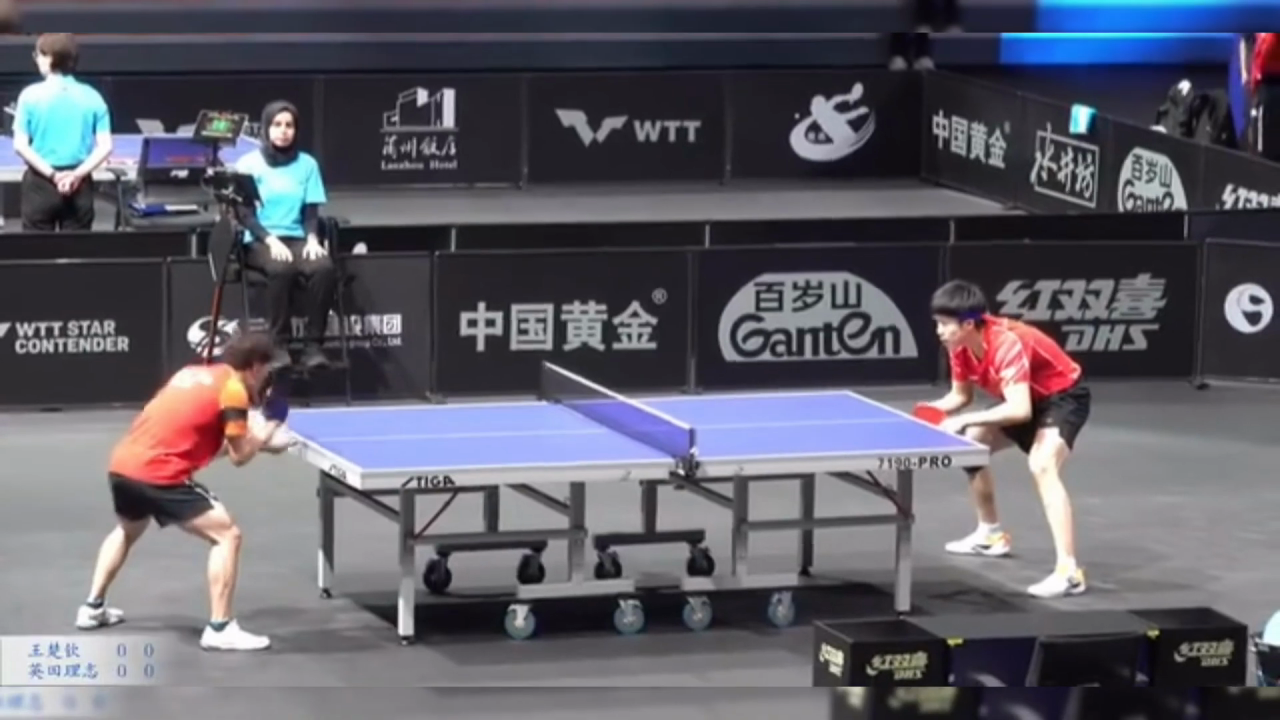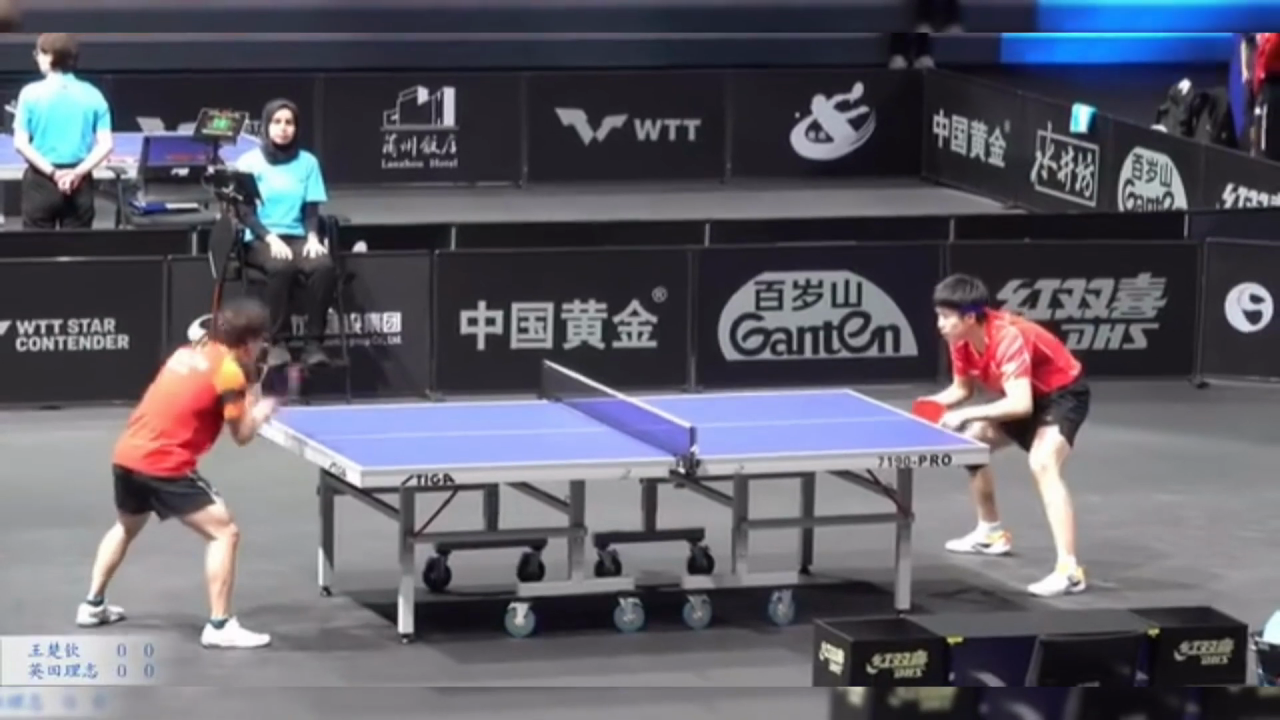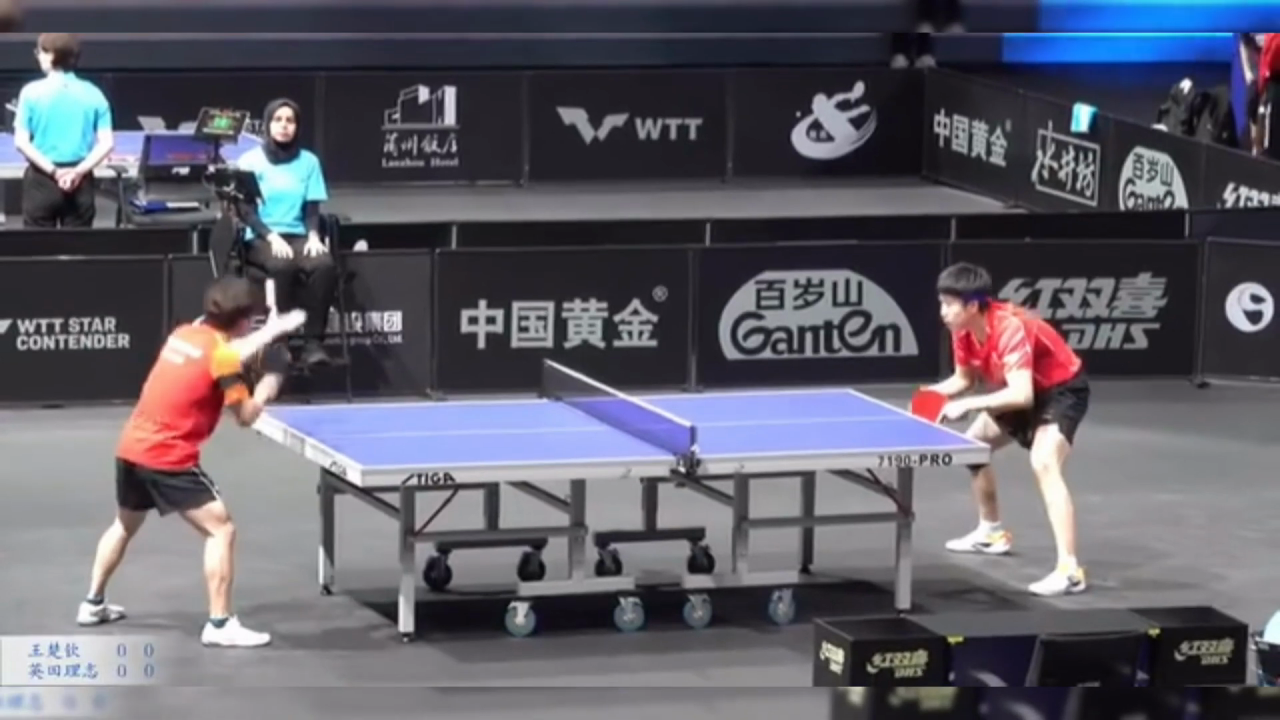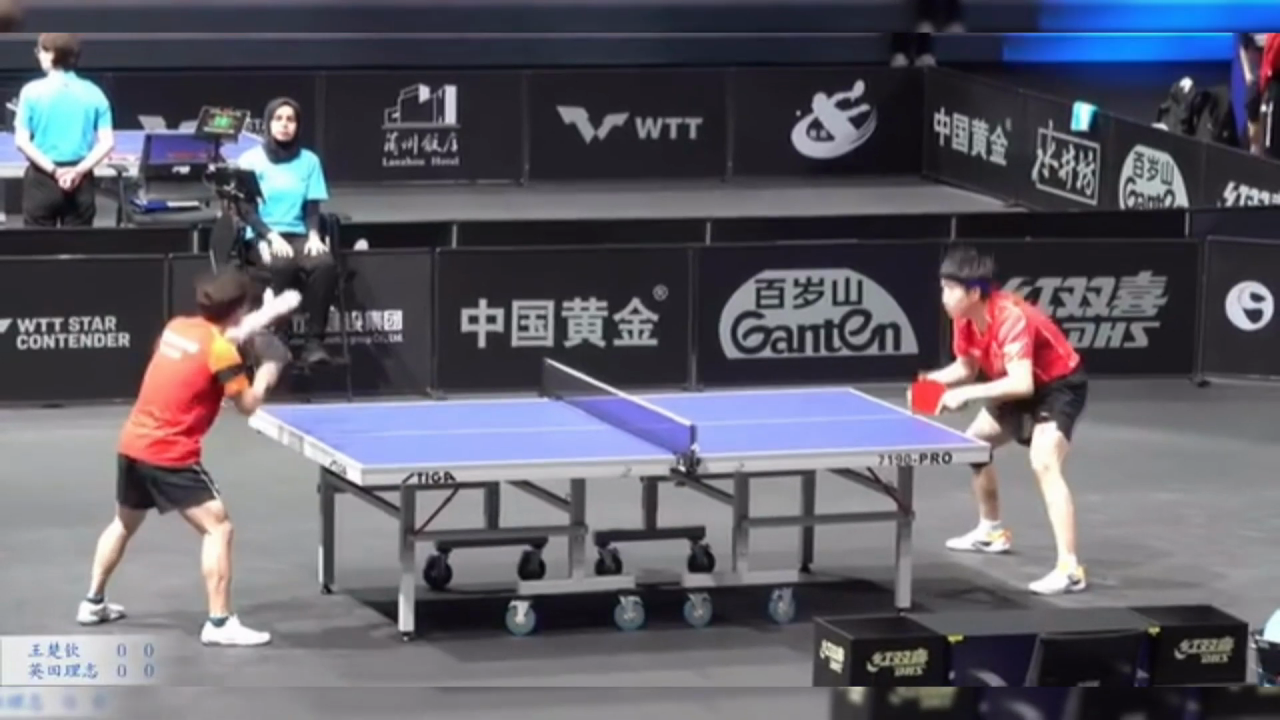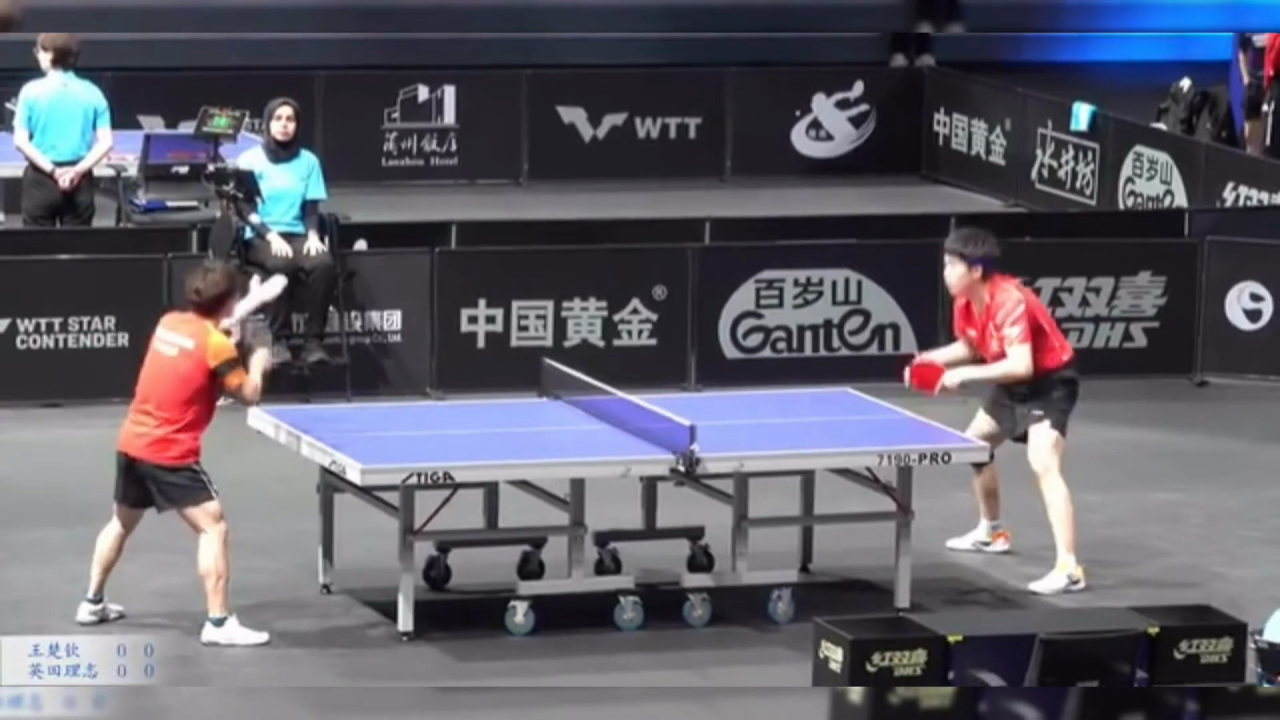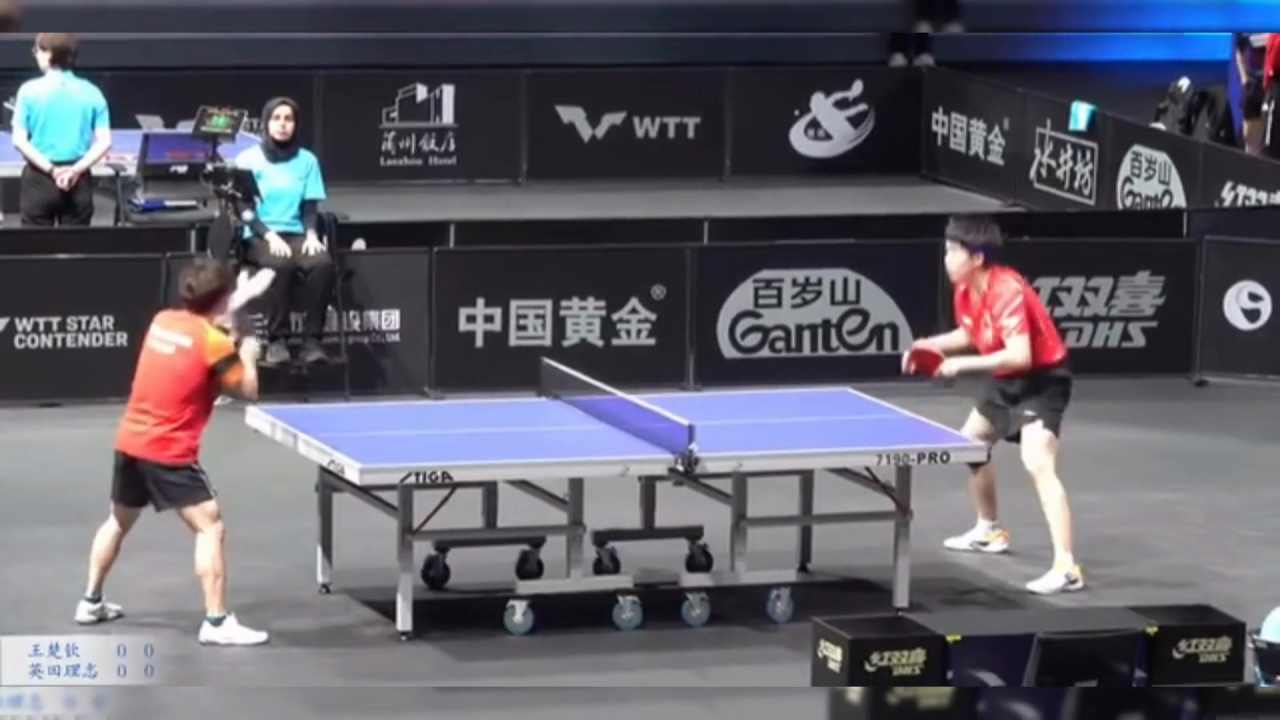
dt=0.1s
person 1, frame 1
left shoulder: (194, 373)
right shoulder: (233, 391)
right elbow: (239, 456)
left wrist: (253, 440)
right wrist: (265, 433)
left hip: (121, 465)
right hip: (158, 475)
left knee: (127, 531)
right knee: (227, 536)
left ankle: (92, 608)
right ankle: (219, 629)
person 1, frame 2
left shoulder: (189, 353)
right shoulder: (229, 374)
right elbow: (242, 435)
right wrist: (264, 409)
left hip: (127, 455)
right hip: (165, 467)
left knee: (125, 528)
right knee: (224, 533)
left ankle: (93, 605)
right ankle: (220, 626)
person 1, frame 3
left shoulder: (184, 334)
right shoulder: (222, 356)
right elbow: (245, 416)
left wrist: (272, 330)
right wrist: (268, 383)
left hip: (131, 448)
right hip: (167, 459)
left knee: (125, 524)
right knee: (221, 531)
left ankle: (93, 604)
right ankle: (220, 625)
person 1, frame 4
left shoulder: (177, 326)
right shoulder: (221, 350)
right elbow: (248, 404)
left wrist: (268, 313)
right wrist: (267, 372)
left hip: (133, 444)
right hip: (171, 455)
left knee: (124, 523)
right knee: (218, 529)
left ankle: (94, 603)
right ankle: (219, 623)
person 1, frame 5
left shoulder: (170, 322)
right shoulder: (217, 345)
right elbow: (249, 396)
right wrist: (259, 361)
left hip: (131, 444)
right hip: (170, 454)
left knee: (122, 523)
right knee: (214, 529)
left ankle: (93, 604)
right ankle: (218, 623)
person 1, frame 6
left shoulder: (162, 320)
right shoulder: (214, 341)
right elbow: (248, 392)
right wrist: (248, 354)
left hip: (129, 443)
right hip: (169, 453)
left knee: (119, 522)
right knee: (211, 529)
left ankle: (91, 603)
right ankle: (217, 622)
person 2, frame 1
left shoulder: (1007, 343)
right shoulder: (961, 345)
left elbow: (1019, 410)
right elbow: (961, 395)
left wrist: (964, 420)
right wrist: (931, 410)
left hip: (1063, 397)
right hip: (1027, 400)
left knee: (1041, 466)
left ankle: (1068, 571)
right ankle: (991, 534)
person 2, frame 2
left shoulder: (1008, 338)
right shoulder: (962, 340)
left elbow: (1021, 406)
right elbow: (963, 388)
left wrist: (967, 415)
right wrist: (934, 403)
left hip: (1063, 394)
right hip: (1026, 397)
left knee: (1042, 464)
left ankle: (1069, 570)
right ankle: (991, 533)
person 2, frame 3
left shoulder: (1010, 329)
right shoulder: (963, 331)
left elbow: (1021, 395)
right elbow: (964, 379)
left wrist: (968, 405)
right wrist: (933, 393)
left hip: (1063, 390)
right hip: (1026, 392)
left knee: (1044, 463)
right knee: (974, 445)
left ankle: (1069, 570)
right ankle: (992, 532)
person 2, frame 4
left shoulder: (1011, 318)
right shoulder: (965, 319)
left elbow: (1021, 383)
right elbow: (965, 367)
left wrist: (968, 396)
right wrist: (932, 381)
left hip: (1060, 387)
right hip: (1023, 390)
left knee: (1044, 463)
right knee: (975, 442)
left ankle: (1069, 568)
right ankle: (991, 531)
person 2, frame 5
left shoulder: (1009, 301)
right shoulder: (964, 301)
left elbow: (1021, 366)
right elbow: (966, 347)
left wrist: (964, 376)
right wrist: (930, 360)
left hip: (1052, 380)
right hip: (1015, 382)
left knee: (1043, 464)
right knee: (975, 443)
left ankle: (1068, 568)
right ankle: (992, 532)
person 2, frame 6
left shoulder: (1008, 291)
right shoulder: (965, 289)
left elbow: (1020, 355)
right elbow: (971, 333)
left wrist: (963, 366)
right wrist: (930, 346)
left hip: (1042, 379)
right hip: (1007, 380)
left knee: (1037, 464)
right knee: (971, 444)
left ankle: (1066, 567)
right ankle: (990, 531)
person 3, frame 1
left shoulder: (307, 164)
right shoulder: (248, 163)
left elbow: (311, 210)
right elbow: (244, 213)
left wrist: (312, 239)
right wrist: (270, 240)
left hip: (296, 239)
right hip: (260, 241)
left knee: (323, 269)
right knee: (281, 269)
left ankle: (313, 344)
right ankle: (278, 343)
person 3, frame 2
left shoulder: (307, 162)
right shoulder: (249, 162)
left elbow: (311, 209)
right elbow: (244, 211)
left wrist: (312, 237)
right wrist: (271, 238)
left hip: (297, 237)
right hip: (260, 240)
left knee: (323, 267)
right knee: (281, 268)
left ankle: (313, 342)
right ankle: (277, 342)
person 3, frame 3
left shoulder: (308, 161)
right shoulder: (250, 161)
left elbow: (312, 207)
right elbow: (245, 210)
left wrist: (313, 236)
right wrist: (272, 237)
left hip: (298, 236)
right hip: (261, 239)
left knee: (324, 266)
right knee: (282, 266)
left ankle: (313, 341)
person 3, frame 4
left shoulder: (309, 160)
right shoulder: (251, 160)
left elbow: (312, 207)
right elbow: (245, 208)
left wrist: (313, 235)
right wrist: (272, 236)
left hip: (299, 235)
right hip: (262, 238)
left knee: (325, 264)
right knee: (283, 266)
left ankle: (314, 340)
person 3, frame 5
left shoulder: (308, 161)
right shoulder: (250, 159)
left elbow: (311, 207)
right elbow: (245, 208)
left wrist: (312, 235)
right wrist: (271, 236)
left hip: (297, 235)
right hip: (260, 238)
left knee: (324, 265)
right knee: (282, 265)
left ankle: (313, 340)
right ankle: (277, 340)
person 3, frame 6
left shoulder: (307, 160)
right shoulder: (248, 159)
left elbow: (310, 206)
left wrist: (311, 234)
right wrist: (270, 235)
left hip: (296, 234)
right hip: (259, 237)
left knee: (322, 264)
right knee: (281, 264)
left ankle: (312, 339)
right ankle: (276, 340)
person 4, frame 1
left shoulder: (31, 95)
right shoulder: (92, 96)
left elbow: (20, 146)
right elbow: (105, 146)
left wrist: (52, 175)
right wrist: (77, 175)
left hip: (40, 184)
right hip: (79, 185)
person 4, frame 2
left shoulder: (31, 93)
right shoulder: (92, 95)
left elbow: (21, 144)
right elbow: (106, 145)
left wrist: (53, 173)
right wrist: (77, 173)
left hip: (40, 182)
right hip: (79, 183)
person 4, frame 3
left shoulder: (32, 91)
right shoulder: (93, 93)
left elbow: (21, 142)
right elbow: (106, 143)
left wrist: (53, 171)
right wrist: (78, 171)
left hip: (41, 180)
right hip: (80, 181)
person 4, frame 4
left shoulder: (32, 91)
right shoulder: (93, 92)
left elbow: (22, 141)
right elbow: (107, 142)
left wrist: (54, 171)
right wrist: (78, 171)
left hip: (41, 179)
right hip: (80, 180)
person 4, frame 5
left shoulder: (31, 91)
right shoulder: (92, 92)
left elbow: (20, 141)
right elbow: (106, 142)
left wrist: (52, 171)
right wrist: (78, 170)
left hip: (40, 179)
right hip: (79, 180)
person 4, frame 6
left shoulder: (30, 90)
right shoulder: (91, 92)
left elbow: (19, 141)
right elbow: (104, 142)
left wrist: (51, 170)
right wrist: (76, 170)
left hip: (39, 179)
right hip: (78, 180)
